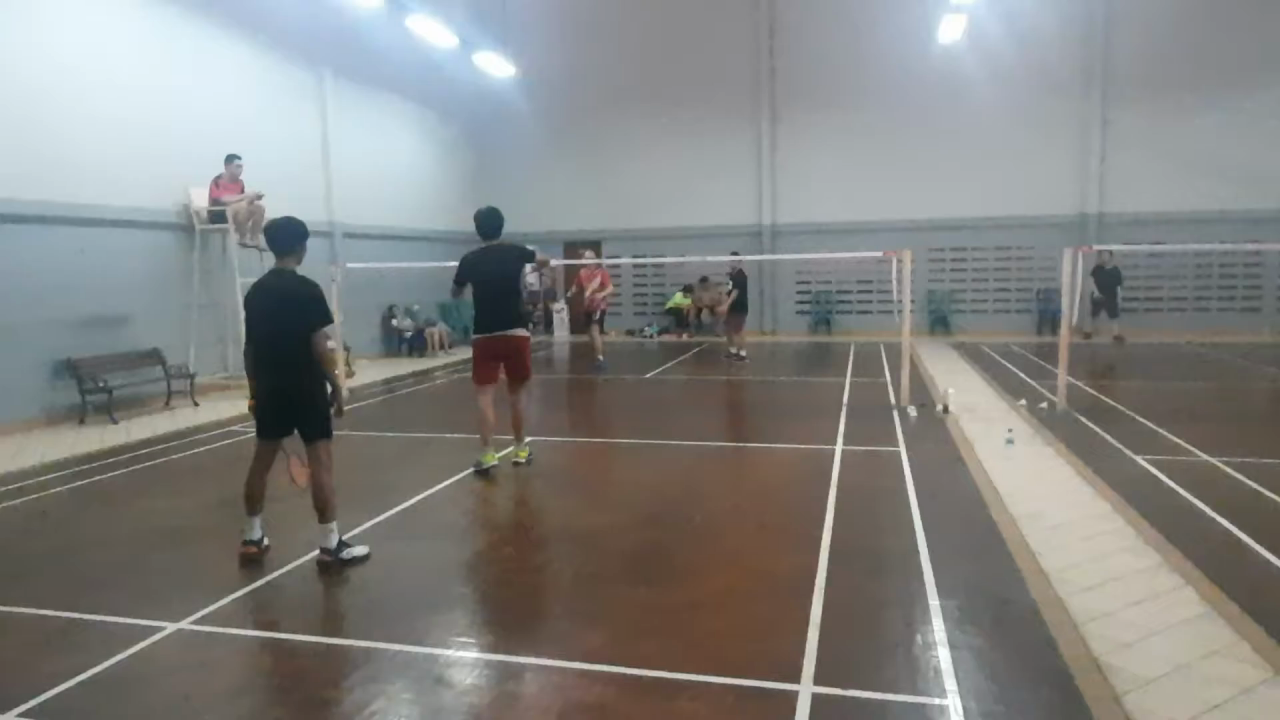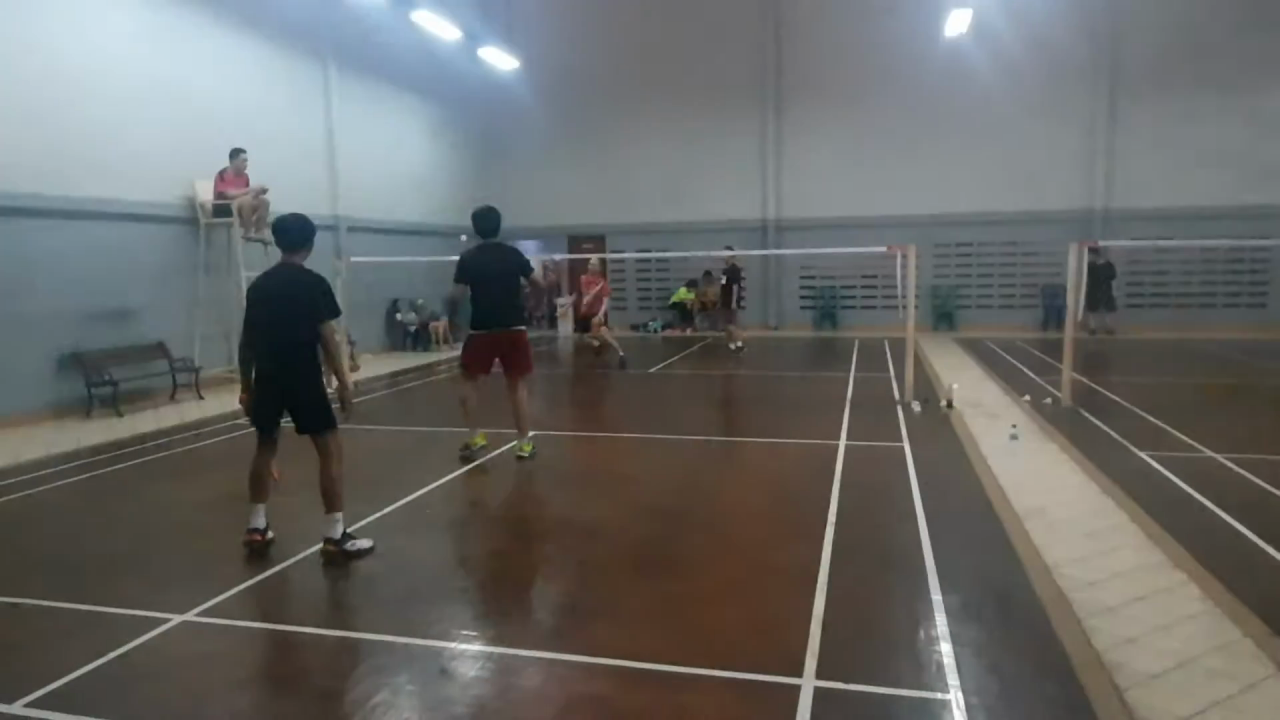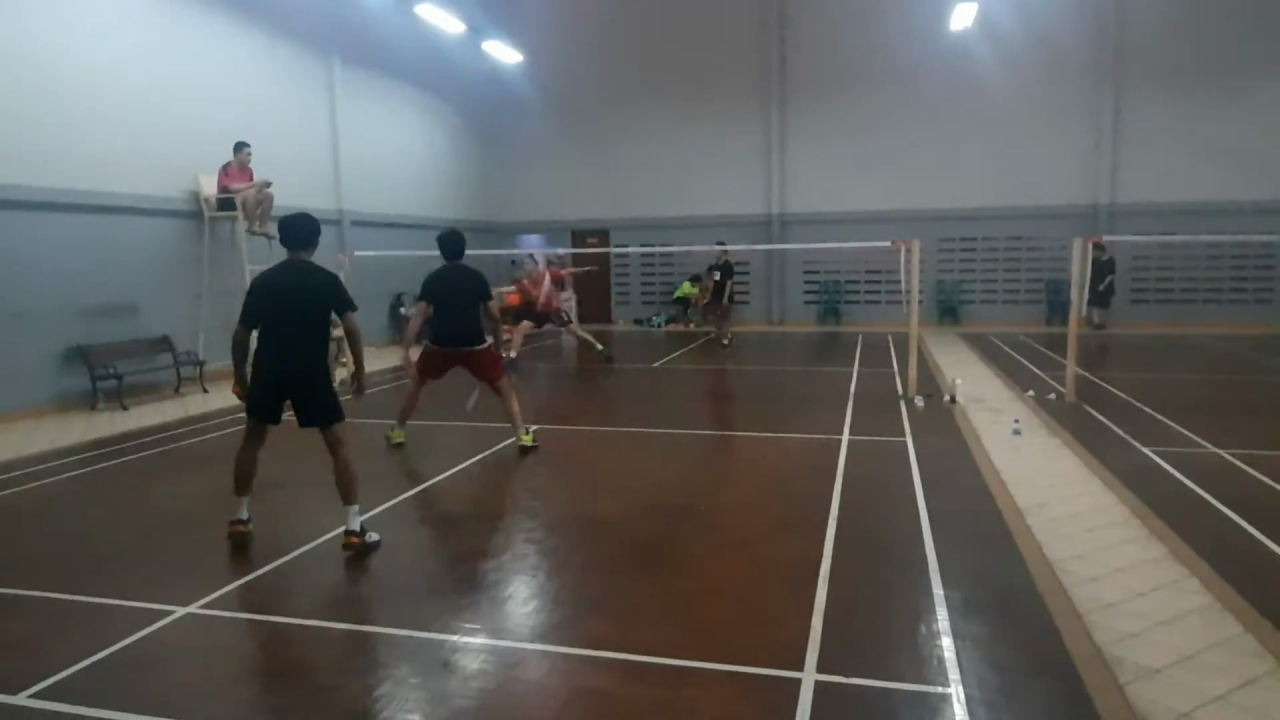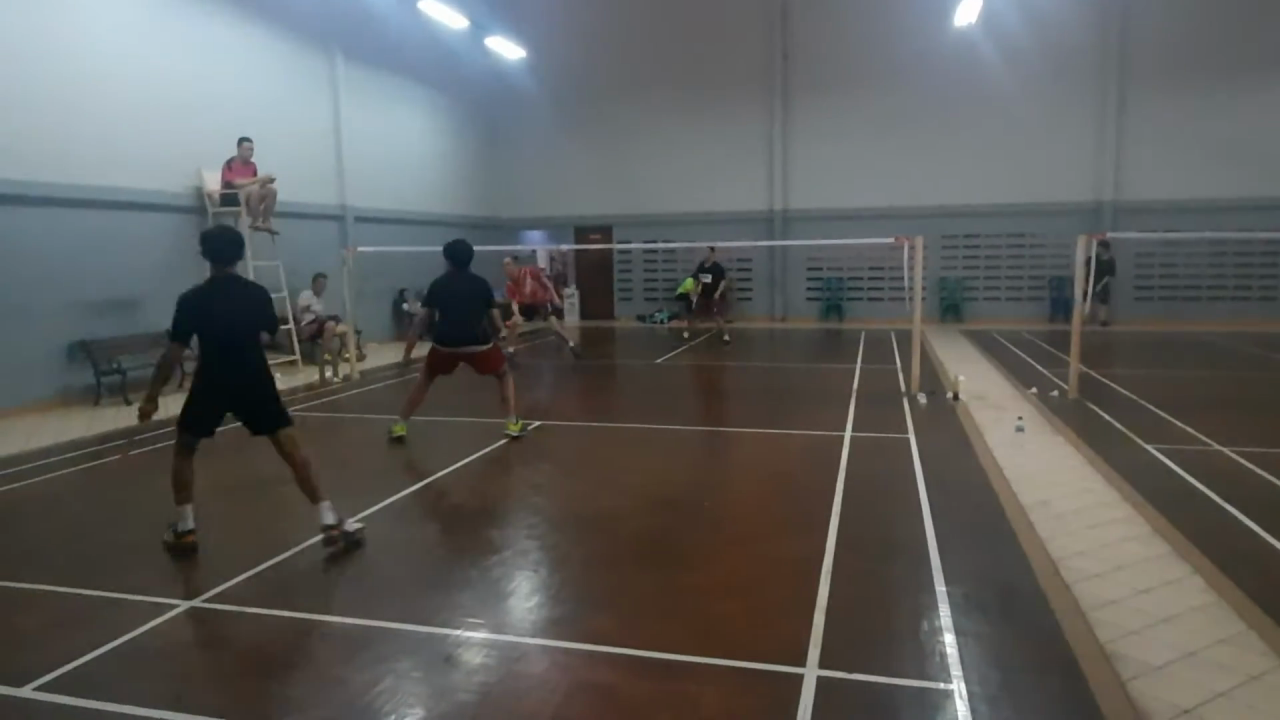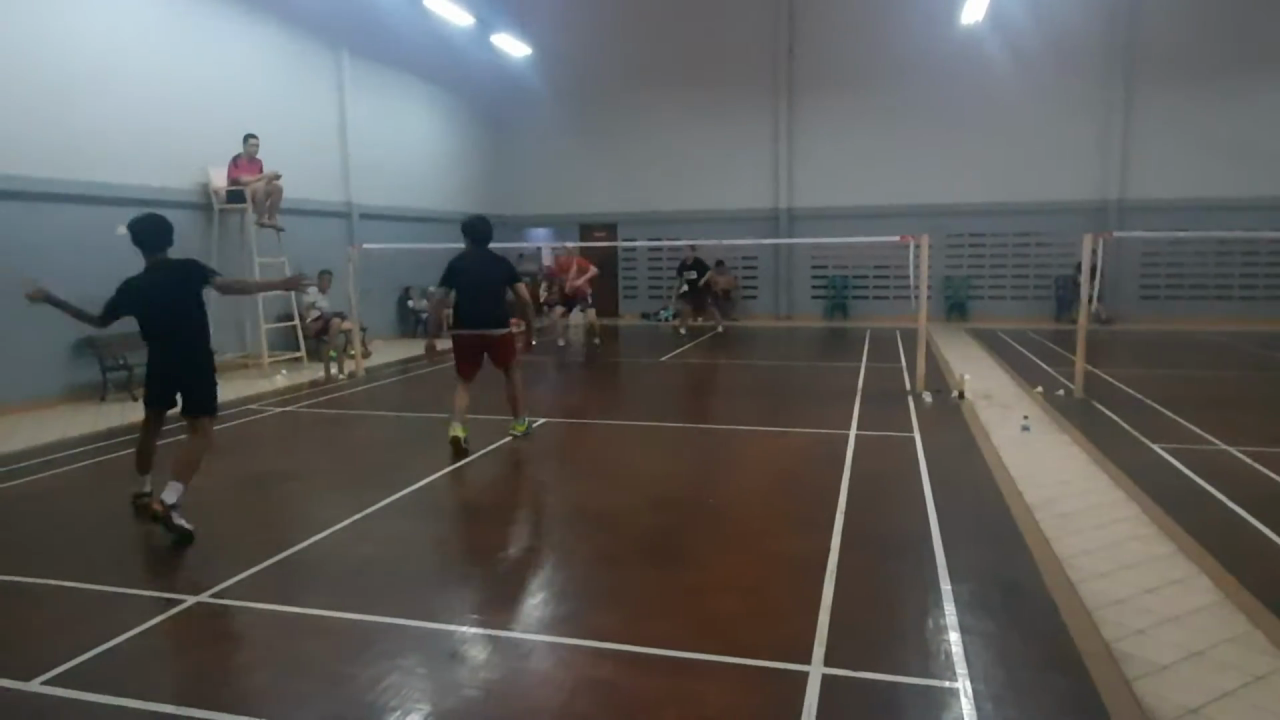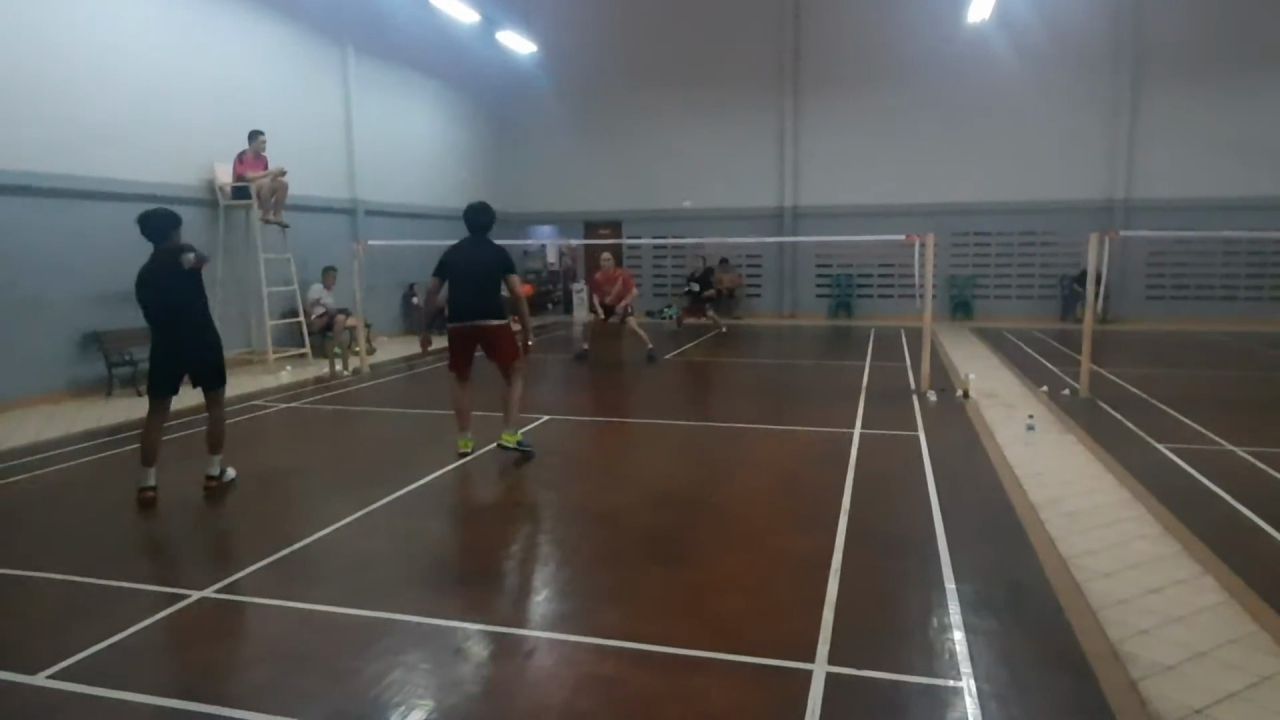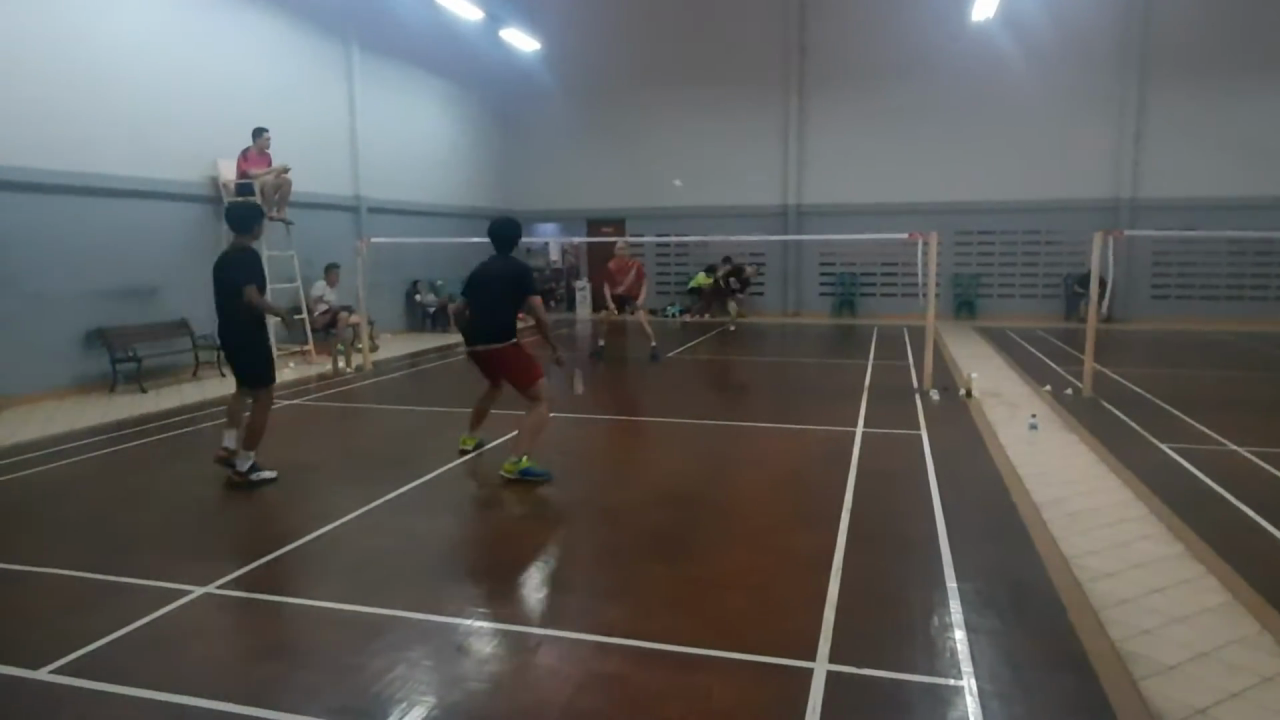
dt=0.4s
person 1, frame 1
left shoulder: (255, 292)
right shoulder: (307, 289)
left elbow: (250, 350)
right elbow: (319, 346)
left wrist: (254, 393)
right wrist: (336, 387)
left hip: (269, 389)
right hip: (305, 388)
left knee: (262, 460)
right knee: (320, 462)
left ankle: (251, 539)
right ankle: (330, 545)
person 1, frame 2
left shoulder: (258, 285)
right shoulder: (314, 284)
left elbow: (246, 342)
right elbow: (327, 338)
left wrist: (246, 386)
right wrist: (344, 383)
left hip: (266, 381)
right hip: (303, 379)
left knee: (265, 449)
right knee: (330, 453)
left ankle: (256, 527)
right ankle: (335, 536)
person 1, frame 3
left shoulder: (262, 282)
right shoulder: (327, 280)
left elbow: (241, 336)
right elbow: (352, 327)
left wrist: (240, 376)
right wrist: (359, 367)
left hip: (267, 374)
right hip: (312, 374)
left knee: (251, 441)
right knee: (339, 448)
left ankle: (241, 520)
right ankle: (354, 530)
person 1, frame 4
left shoulder: (192, 300)
right shoulder: (258, 294)
left elbow: (173, 355)
right elbow: (267, 337)
left wrist: (151, 397)
left hip: (212, 386)
right hip: (255, 382)
left knee: (184, 449)
right knee: (292, 450)
left ankle: (184, 530)
right ankle: (330, 523)
person 1, frame 5
left shoulder: (133, 286)
right shoulder: (189, 269)
left elbow: (100, 321)
right elbow: (226, 285)
left wrist: (52, 300)
right wrist: (285, 283)
left hip: (161, 365)
right hip: (196, 365)
left knee: (152, 424)
right knee: (201, 434)
left ankle: (146, 492)
right ankle: (164, 502)
person 1, frame 6
left shoulder: (144, 274)
right shoulder: (180, 253)
right elbow: (189, 260)
right wrist: (196, 259)
left hip: (165, 347)
right hip: (201, 341)
left knee: (156, 415)
right knee: (215, 404)
left ankle: (148, 484)
right ankle: (214, 473)
person 1, frame 7
left shoulder: (223, 258)
right shoulder: (248, 256)
right elbow: (251, 297)
right wrist: (282, 314)
left hip: (230, 335)
right hip: (250, 336)
left knee: (244, 391)
right knee: (263, 399)
left ankle: (228, 447)
right ankle: (243, 467)
person 2, frame 1
left shoulder: (469, 260)
right shoulder: (515, 252)
left elbow: (456, 293)
right elbow: (544, 261)
right wrist: (541, 261)
left hip: (485, 335)
right hip: (516, 333)
left knee: (485, 393)
right knee: (516, 391)
left ankle: (488, 453)
right ankle: (520, 448)
person 2, frame 2
left shoulder: (468, 258)
right shoulder: (514, 254)
left elbow: (457, 296)
right elbow: (538, 284)
left hip: (481, 331)
right hip: (514, 328)
left knee: (468, 381)
right knee: (517, 385)
left ankle: (475, 436)
right ankle: (524, 443)
person 2, frame 3
left shoulder: (432, 279)
right shoulder: (477, 277)
left elbow: (418, 316)
right elbow: (494, 315)
left wrist: (405, 351)
right wrist: (496, 344)
left hip: (440, 346)
right hip: (475, 345)
left knee: (418, 382)
right knee: (503, 387)
left ankle: (398, 431)
right ankle: (522, 434)
person 2, frame 4
left shoulder: (438, 284)
right shoulder: (482, 285)
left elbow: (421, 322)
right elbow: (497, 325)
left wrist: (407, 353)
right wrist: (491, 349)
left hip: (444, 345)
right hip: (479, 345)
left knee: (425, 380)
right knee: (503, 373)
left ankle: (400, 426)
right ankle: (512, 423)
person 2, frame 5
left shoulder: (456, 263)
right shoulder: (503, 263)
left elbow: (439, 301)
right elbow: (526, 300)
left wrist: (432, 336)
right wrist: (530, 332)
left hip: (464, 330)
right hip: (498, 329)
left knee: (464, 381)
right knee: (512, 372)
left ankle: (457, 428)
right ankle: (519, 423)
person 2, frame 6
left shoulder: (451, 253)
right shoulder: (499, 253)
left elbow: (431, 292)
right elbow: (518, 295)
left wrist: (425, 329)
right wrist: (528, 333)
left hip: (458, 324)
right hip: (493, 322)
left knee: (462, 380)
right knee: (514, 375)
left ankle: (464, 440)
right ankle: (510, 435)
person 2, frame 7
left shoulder: (479, 271)
right shoulder: (519, 270)
left elbow: (458, 311)
right elbow: (538, 315)
right wrist: (554, 348)
left hip: (474, 345)
right hip: (500, 343)
left knee: (496, 385)
right knee: (540, 400)
left ankle: (469, 439)
right ankle: (516, 462)
